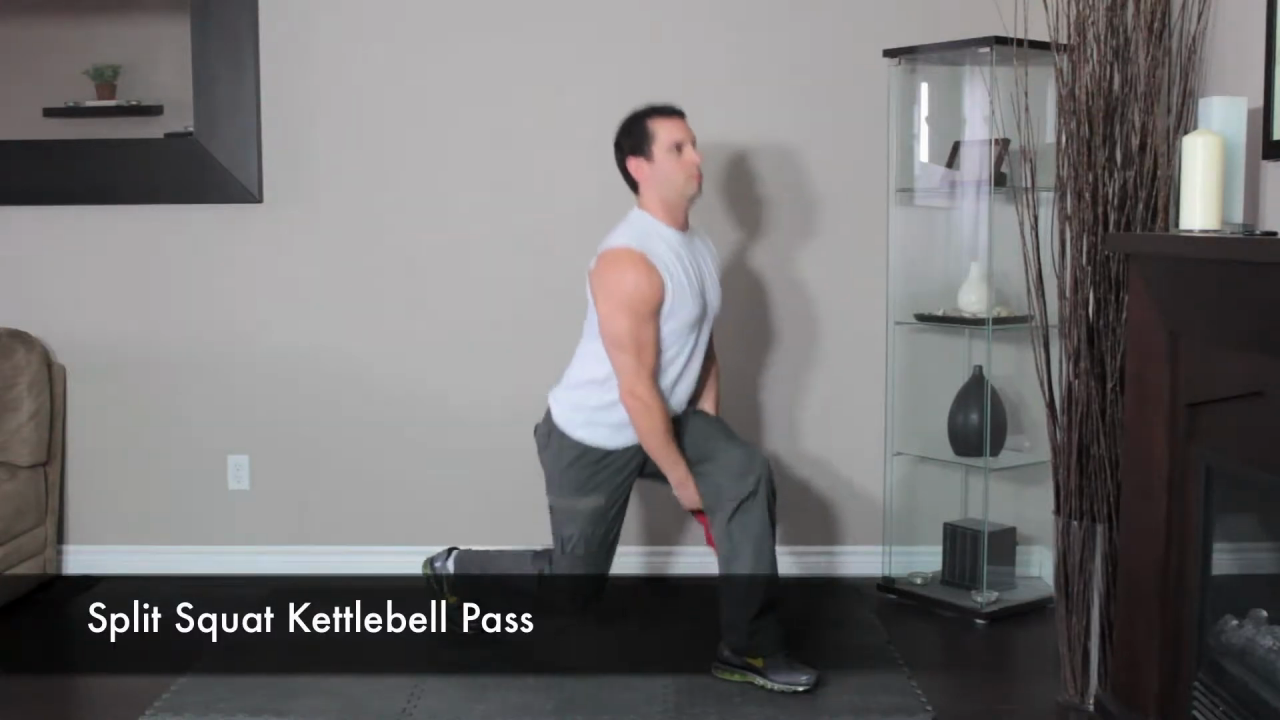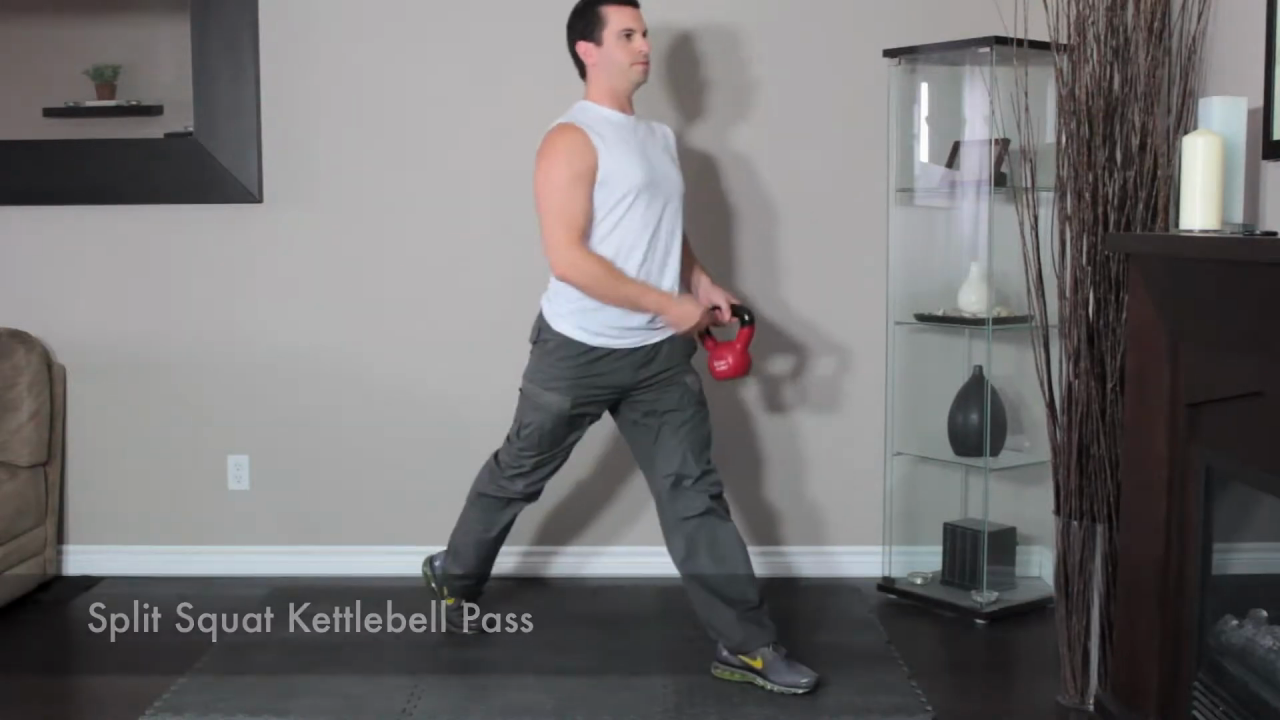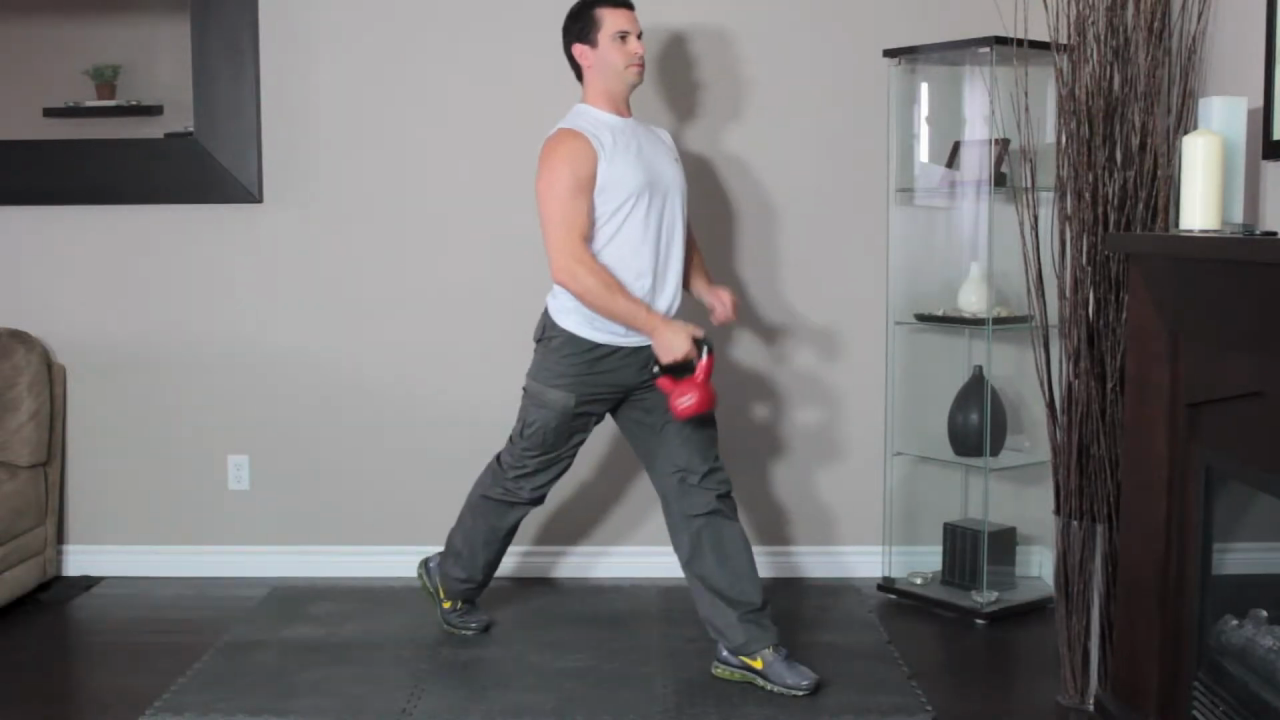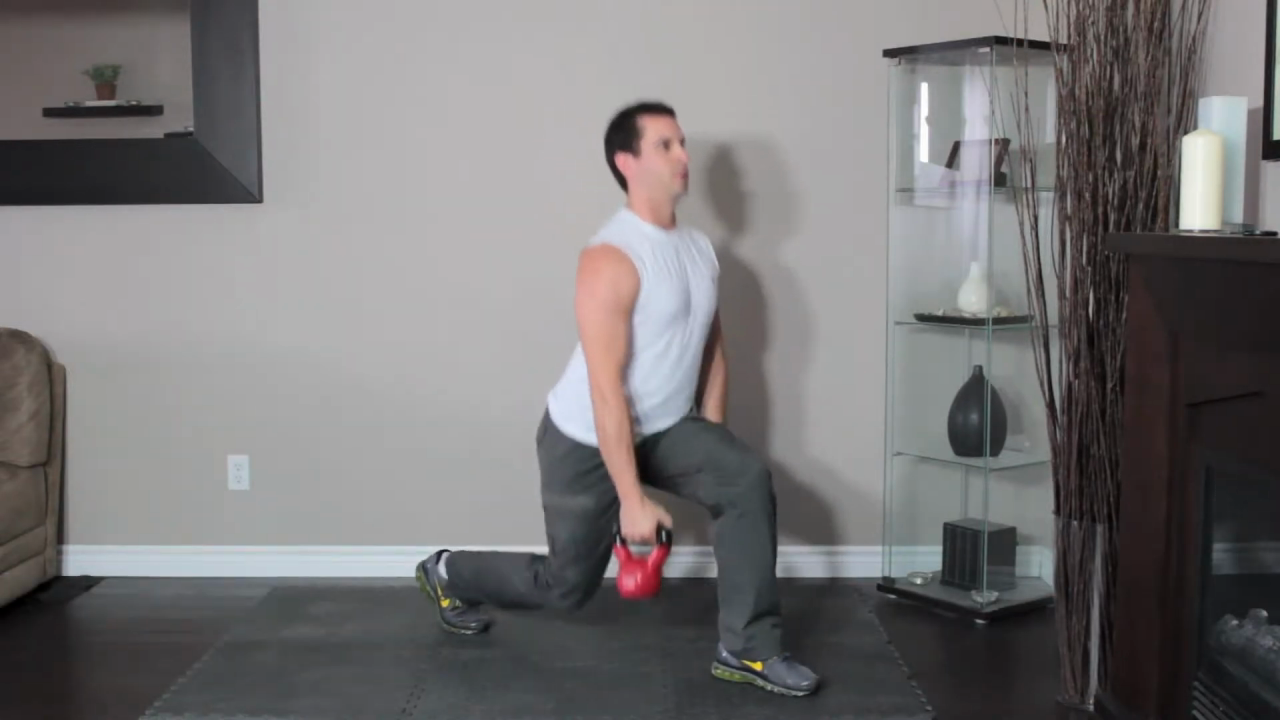
dt=0.5s
person 1, frame 1
left shoulder: (700, 249)
right shoulder: (629, 264)
left elbow: (702, 352)
right elbow: (637, 392)
left wrist: (710, 445)
right wrist: (683, 478)
left hip: (662, 418)
right hip: (590, 438)
left knee: (749, 477)
right knee: (575, 582)
left ankle: (747, 647)
right ankle: (455, 570)
person 1, frame 2
left shoulder: (659, 138)
right shoulder: (571, 140)
right elbow: (567, 259)
left wrist: (700, 285)
right wrist: (664, 303)
left hip: (659, 352)
right hip: (579, 348)
left knee: (693, 491)
right knee: (518, 475)
left ankle: (745, 645)
right ankle: (453, 577)
person 1, frame 3
left shoulder: (659, 142)
right shoulder: (572, 144)
right elbow: (568, 264)
left wrist: (704, 286)
right wrist: (657, 326)
left hip: (656, 351)
right hip: (583, 347)
left knee: (701, 490)
right knee: (522, 477)
left ankle: (747, 645)
right ankle: (451, 579)
person 1, frame 4
left shoulder: (699, 248)
right shoulder: (613, 260)
left elbow: (711, 351)
right elbow: (605, 388)
left wrist: (710, 451)
right wrist: (633, 499)
left hip: (665, 427)
right hip: (584, 439)
left knee: (749, 481)
right knee: (568, 583)
left ankle: (748, 649)
right ankle: (450, 574)
